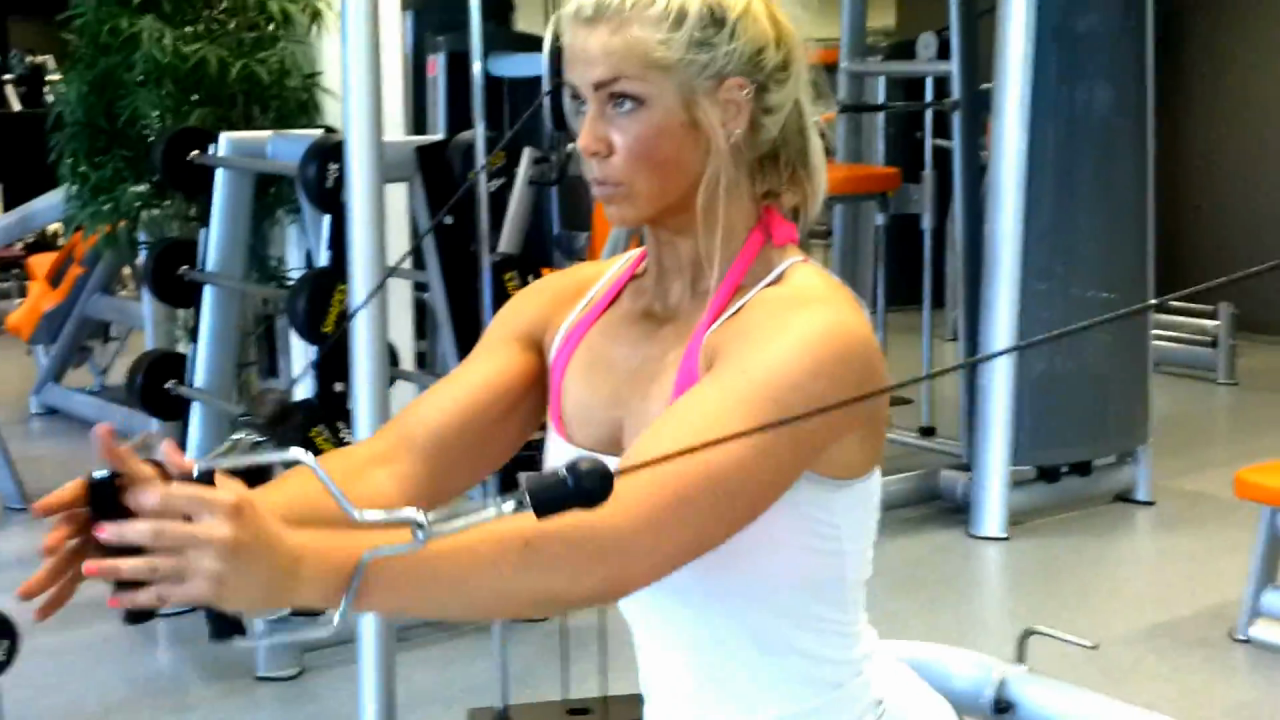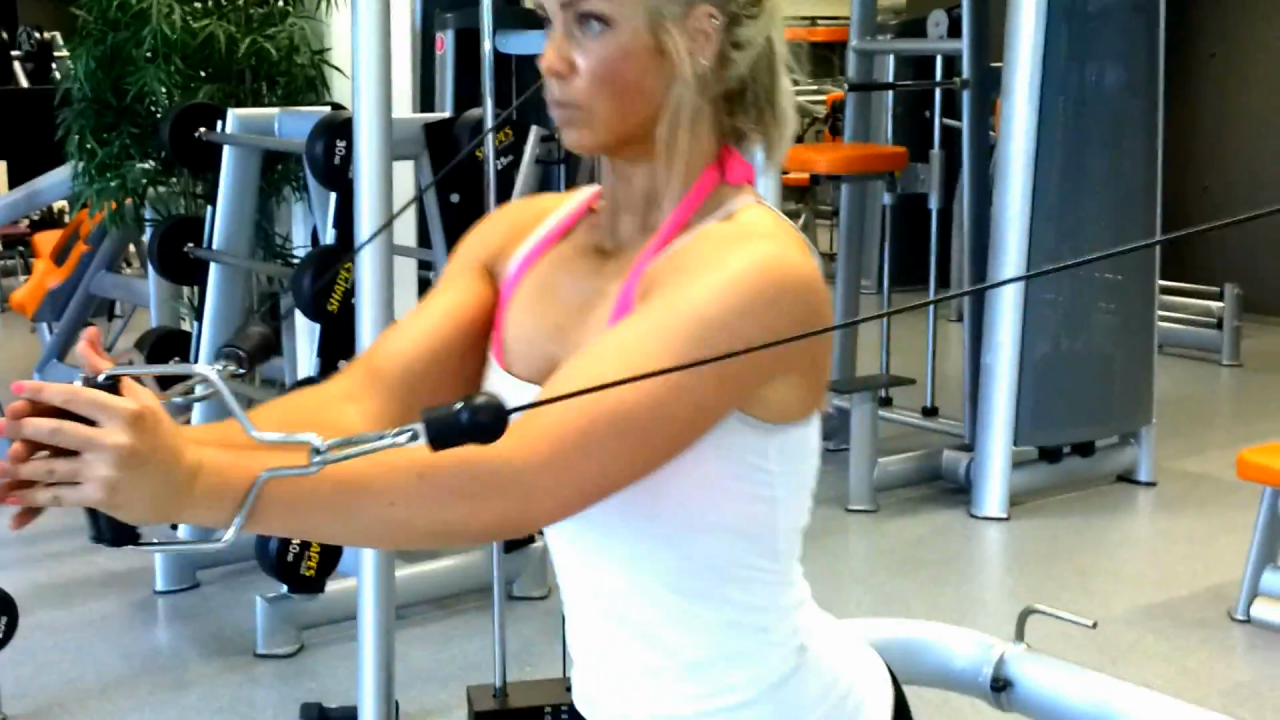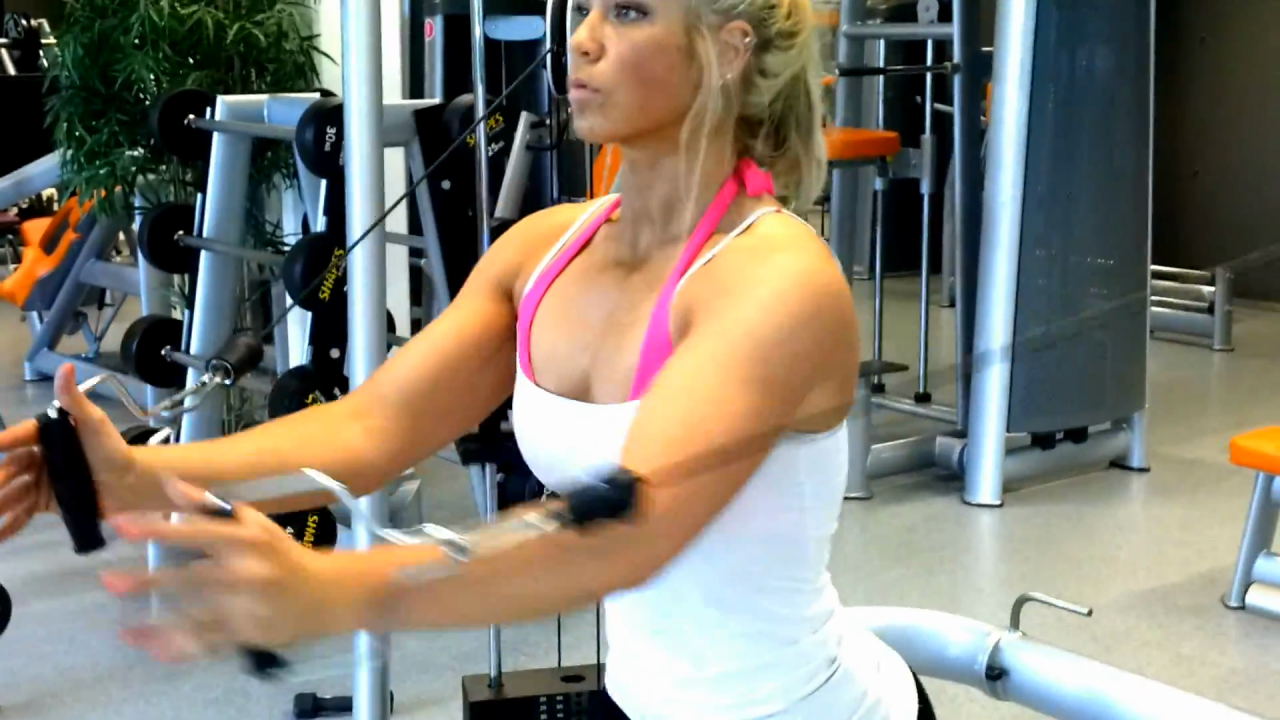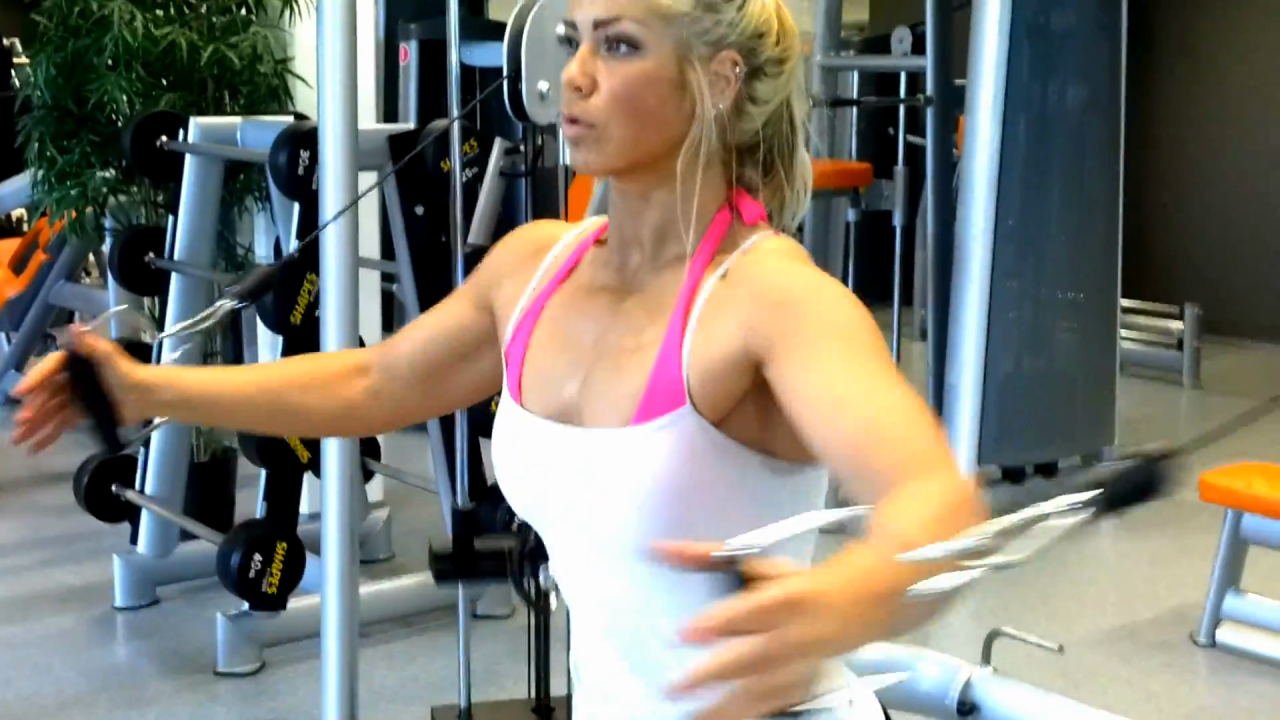
dt=0.4s
person 1, frame 1
left shoulder: (806, 330)
right shoulder: (568, 305)
left elbow: (611, 544)
right elbow: (393, 468)
left wrist: (309, 571)
right wrist: (196, 524)
person 1, frame 2
left shoulder: (753, 269)
right shoulder: (522, 235)
left elbow: (521, 481)
right elbow: (364, 406)
left wrist: (201, 486)
right wrist: (176, 452)
person 1, frame 3
left shoulder: (779, 277)
right shoulder: (546, 248)
left elbow: (631, 525)
right elbow: (369, 428)
left wrist: (330, 590)
right wrist: (146, 478)
person 1, frame 4
left shoulder: (773, 300)
right shoulder: (538, 263)
left elbow: (937, 503)
right elbow: (373, 384)
left wrist: (840, 606)
right wrist: (146, 388)
